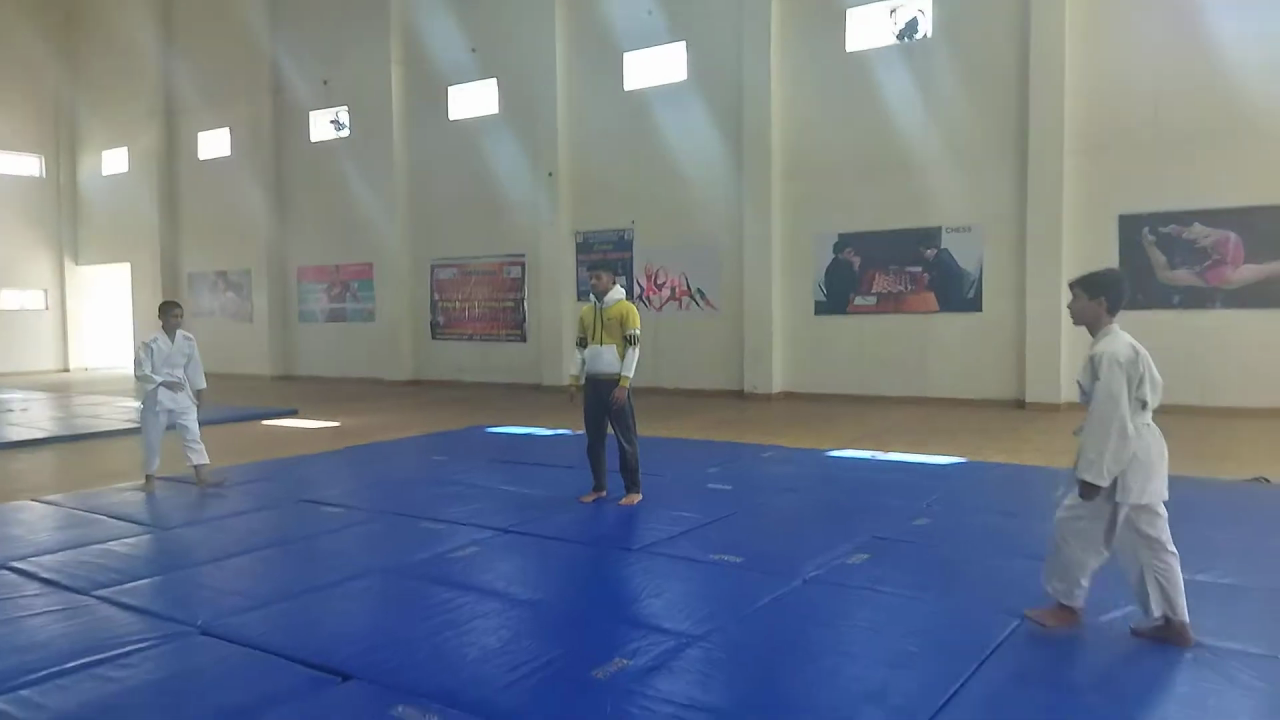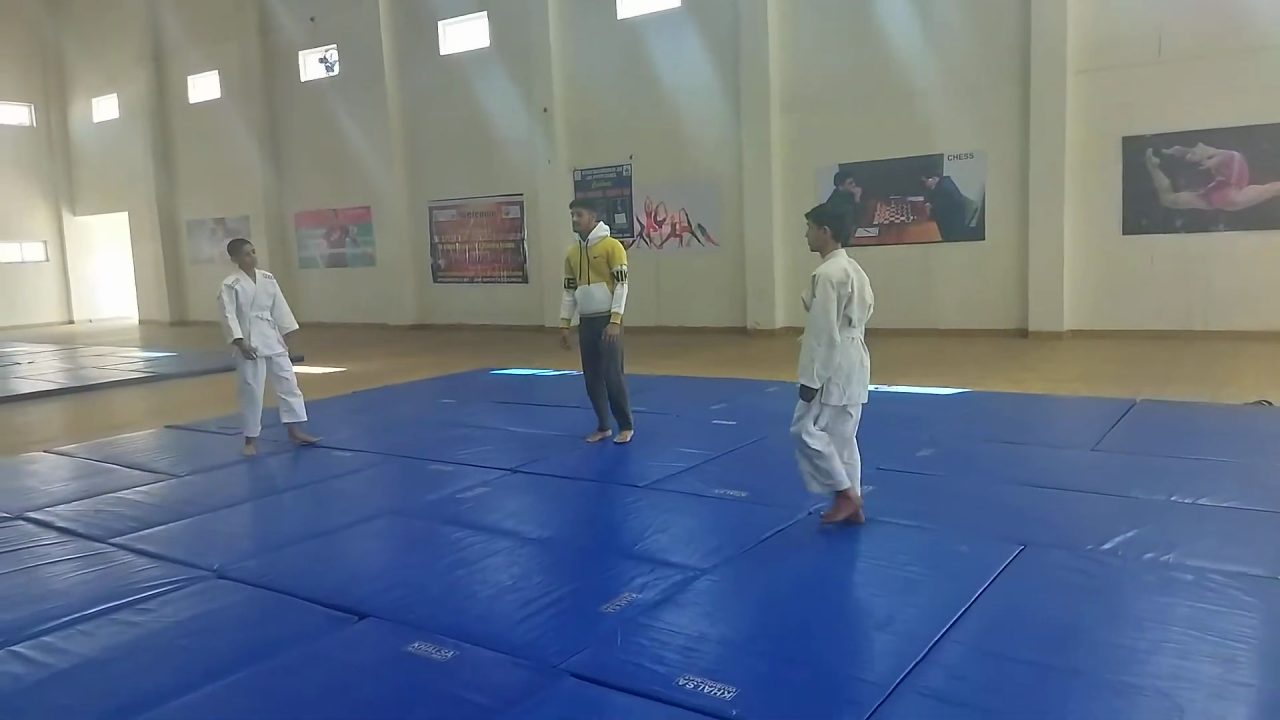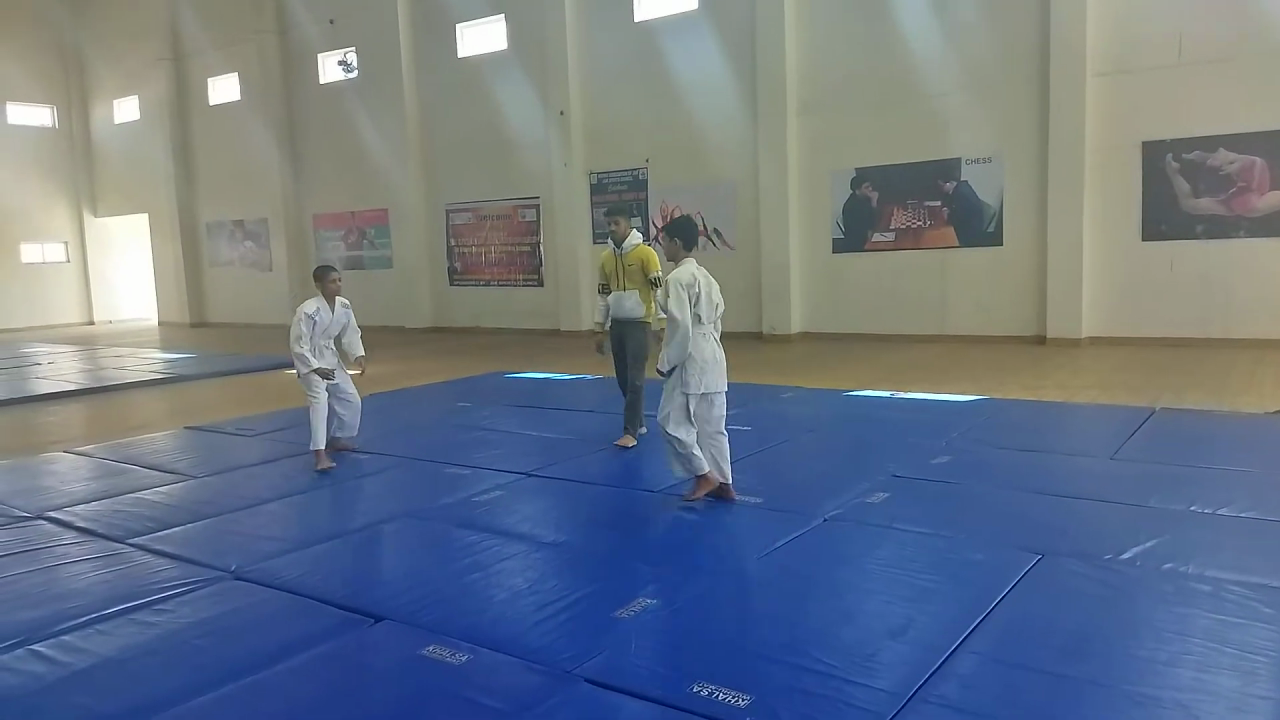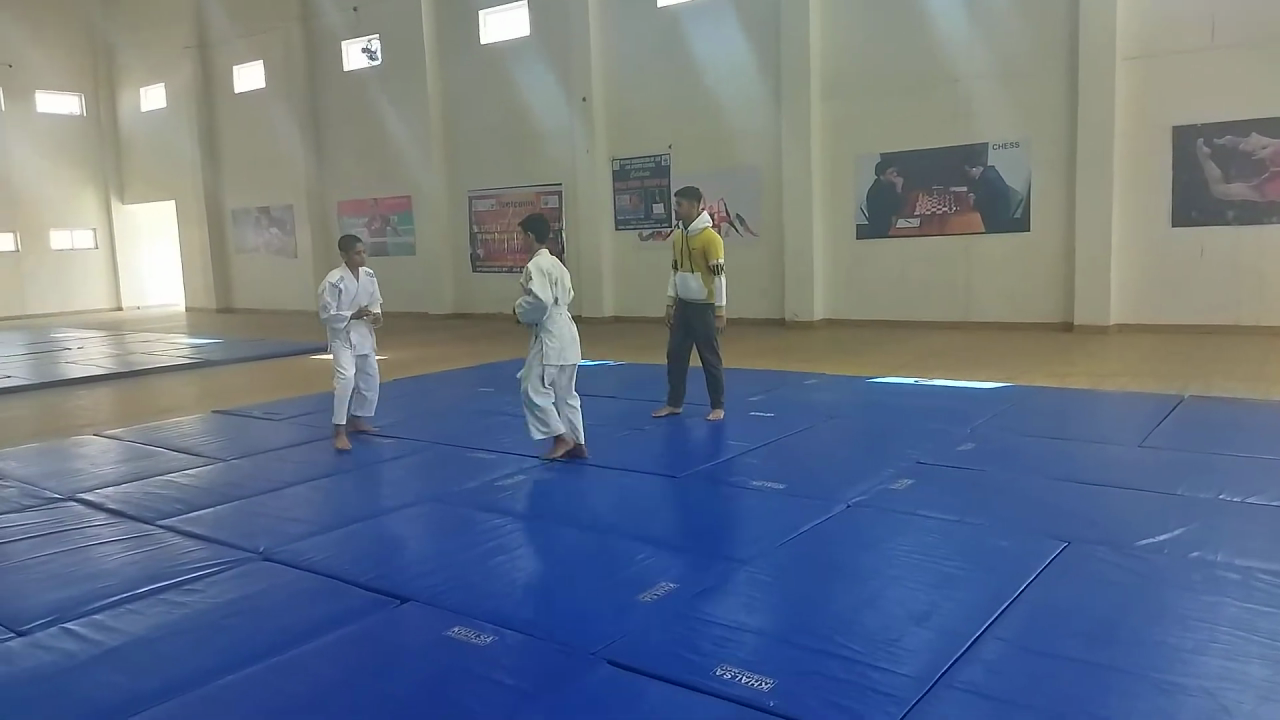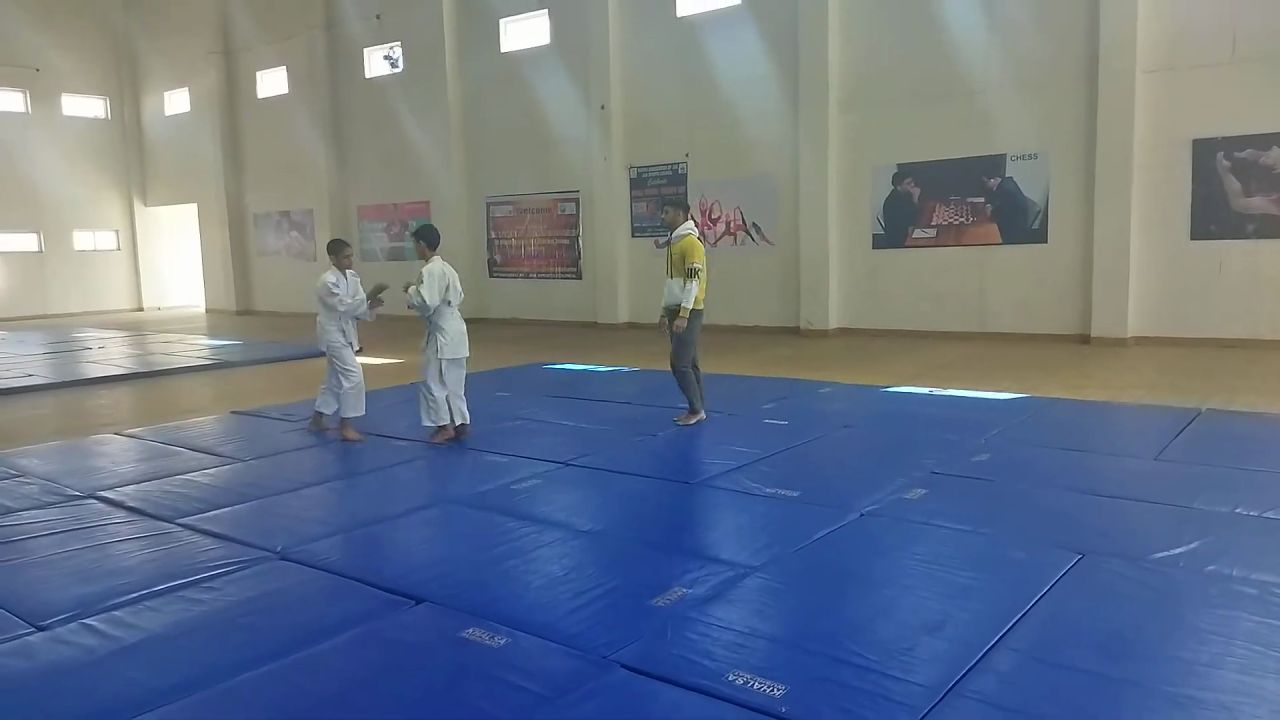
dt=1s
person 1, frame 1
left shoulder: (1108, 352)
right shoulder: (1122, 345)
left elbow: (1110, 419)
left wrist: (1093, 474)
left hip: (1125, 457)
right hip: (1139, 452)
left knee: (1074, 525)
right knee: (1150, 539)
left ankle: (1067, 607)
right ankle: (1173, 621)
person 1, frame 2
left shoulder: (827, 274)
right shoulder: (853, 270)
left elbow: (821, 334)
left wrist: (810, 379)
left hip: (832, 366)
right hip: (853, 359)
left knee: (805, 431)
right knee: (840, 437)
left ankle: (844, 493)
right ankle: (850, 505)
person 1, frame 3
left shoulder: (678, 278)
right shoulder: (705, 276)
left elbow: (680, 326)
left wrist: (666, 362)
left hip: (691, 359)
right hip: (712, 355)
left knee: (671, 419)
right knee: (712, 423)
left ankle: (703, 474)
right ankle: (722, 482)
person 1, frame 4
left shoulder: (536, 265)
right shoulder: (555, 263)
left elbow: (539, 302)
left wrist: (520, 309)
right wrist: (527, 311)
left hip: (550, 336)
right hip: (563, 331)
left knee: (533, 389)
right knee: (565, 393)
left ankle: (560, 437)
right ankle: (576, 443)
person 1, frame 5
left shoulder: (430, 271)
right shoulder: (447, 268)
left elbow: (425, 303)
left wrist: (411, 291)
right wrist: (416, 293)
left hip: (443, 333)
right hip: (454, 328)
left knee: (431, 381)
right knee: (452, 382)
left ankle: (443, 426)
right ankle: (460, 423)
person 2, frame 1
left shoulder: (626, 309)
right shoulder: (586, 312)
left elbow: (633, 349)
right elbow: (580, 348)
left wrist: (624, 384)
right wrist: (575, 381)
left hip: (616, 382)
right hip: (592, 382)
left knee: (625, 438)
right knee: (594, 438)
left ankle: (633, 489)
right ankle: (599, 487)
person 2, frame 2
left shoulder: (611, 246)
right shoulder: (572, 252)
left elbow: (621, 285)
right elbow: (569, 291)
left wrist: (615, 321)
right wrist: (565, 325)
left hip: (607, 320)
right hip: (586, 322)
left knee: (611, 374)
right knee: (592, 378)
left ankle: (626, 426)
right ankle: (603, 426)
person 2, frame 3
left shoulder: (645, 253)
right shoulder: (606, 258)
left elbow: (658, 289)
right elbow: (603, 296)
left wrist: (661, 323)
right wrist: (599, 330)
left hip: (639, 324)
right hip: (617, 325)
left knee: (634, 379)
right knee: (624, 380)
left ankle: (630, 433)
right ankle: (637, 422)
person 2, frame 4
left shoulder: (710, 237)
right shoulder: (677, 236)
left elbow: (719, 277)
left wrist: (720, 312)
right wrist: (670, 303)
left hip: (705, 307)
right hip: (683, 306)
left knee: (710, 359)
right knee: (675, 355)
left ankle: (718, 406)
right ankle: (674, 403)
person 2, frame 5
left shoulder: (691, 243)
right shoulder: (672, 243)
left elbow: (693, 281)
left wrist: (683, 315)
right wrist: (664, 313)
left hip: (689, 312)
right hip: (674, 311)
left knee: (680, 362)
right knee: (688, 362)
left ankle: (697, 409)
right ankle: (695, 409)
person 3, frame 1
left shoulder: (188, 340)
right shoulder: (149, 343)
left elbow: (194, 367)
right elbow: (141, 372)
left wrist: (199, 391)
right wrist: (163, 383)
left hip: (182, 394)
right hip: (158, 396)
left knee: (192, 433)
right knee: (152, 439)
left ankle: (202, 475)
right ankle: (149, 476)
person 3, frame 2
left shoulder: (268, 279)
right shoulder: (230, 285)
left elbow: (279, 308)
right elbow: (229, 316)
left wrist: (288, 333)
right wrist: (240, 343)
left hip: (273, 339)
right hip: (251, 342)
left knee: (288, 383)
right knee: (251, 392)
left ankle: (294, 431)
right ankle: (250, 439)
person 3, frame 3
left shoulder: (344, 306)
right shoulder: (308, 311)
left elbow: (351, 334)
right elbow: (298, 345)
left wrist: (358, 355)
right wrist: (316, 369)
left hip: (331, 360)
right hip: (312, 364)
left knee: (351, 401)
right knee: (319, 403)
left ankle: (336, 439)
right ankle: (320, 456)
person 3, frame 4
left shoulder: (369, 275)
right shoulder: (333, 281)
left elbow: (375, 301)
right elbow: (326, 314)
left wrist: (376, 314)
right wrist: (353, 316)
left hip: (364, 334)
right hip: (342, 337)
left knee: (370, 379)
right knee: (345, 378)
left ankle: (357, 420)
right ankle: (340, 432)
person 3, frame 5
left shoulder: (351, 276)
right shoulder: (328, 282)
left elbow: (359, 307)
right elbow: (345, 307)
left wrist: (372, 304)
right wrist: (370, 296)
left hip: (345, 333)
right hip: (333, 334)
left knee: (336, 378)
right knee: (353, 375)
left ankle: (318, 419)
right ankle: (345, 427)
